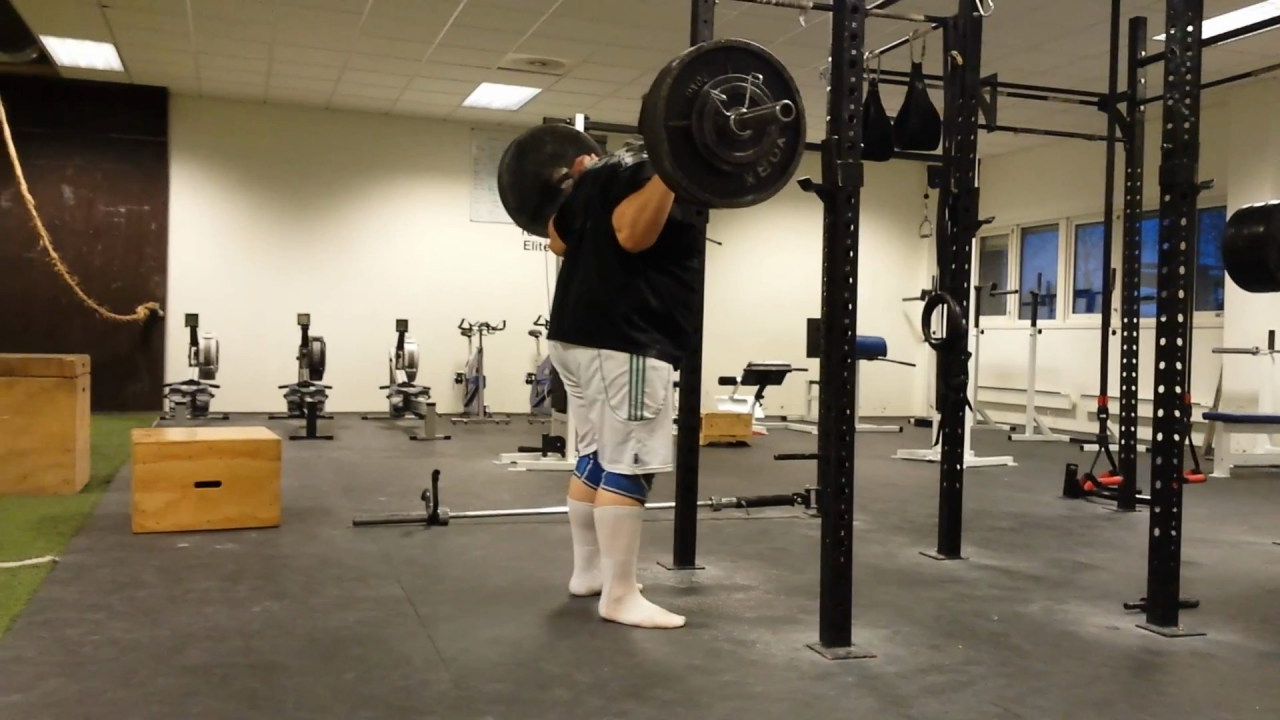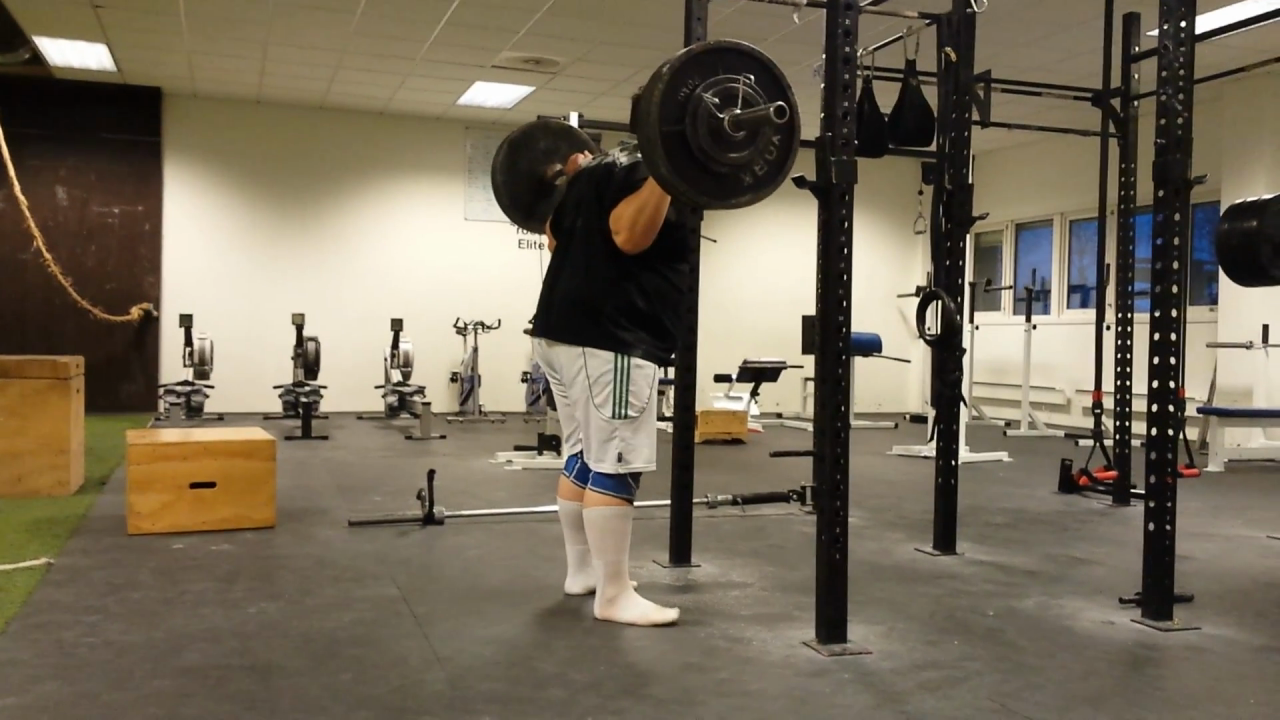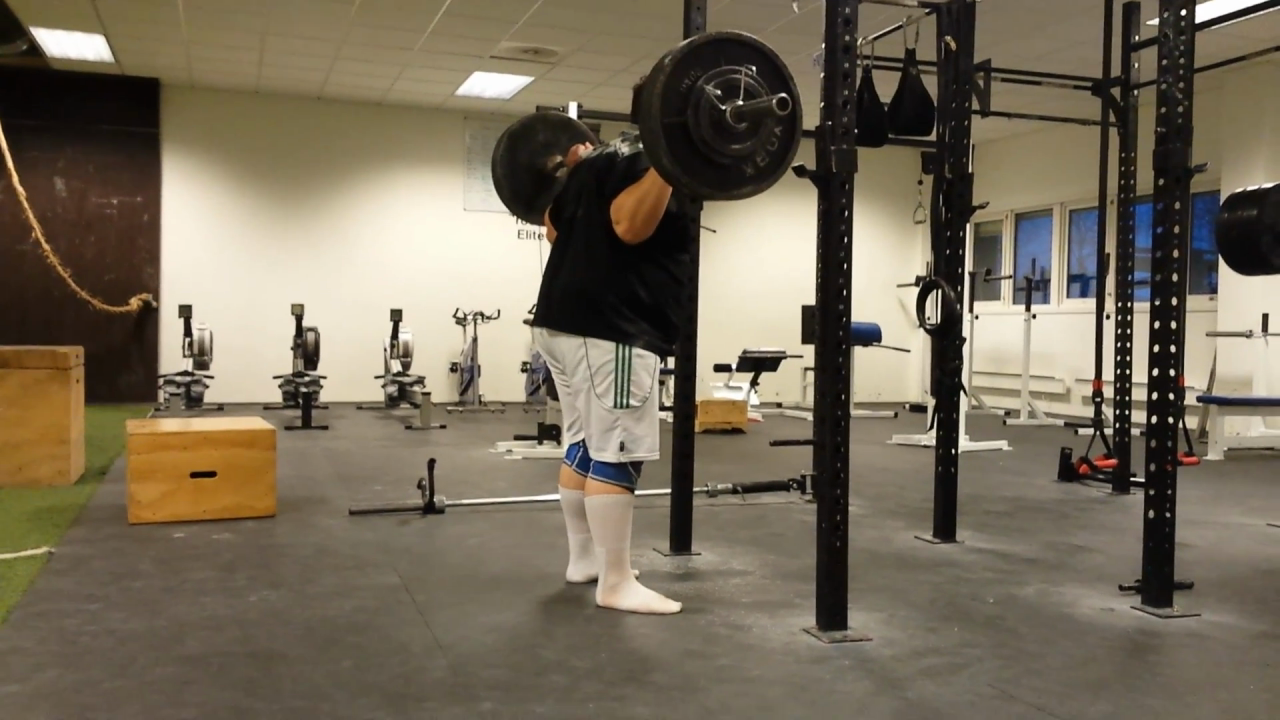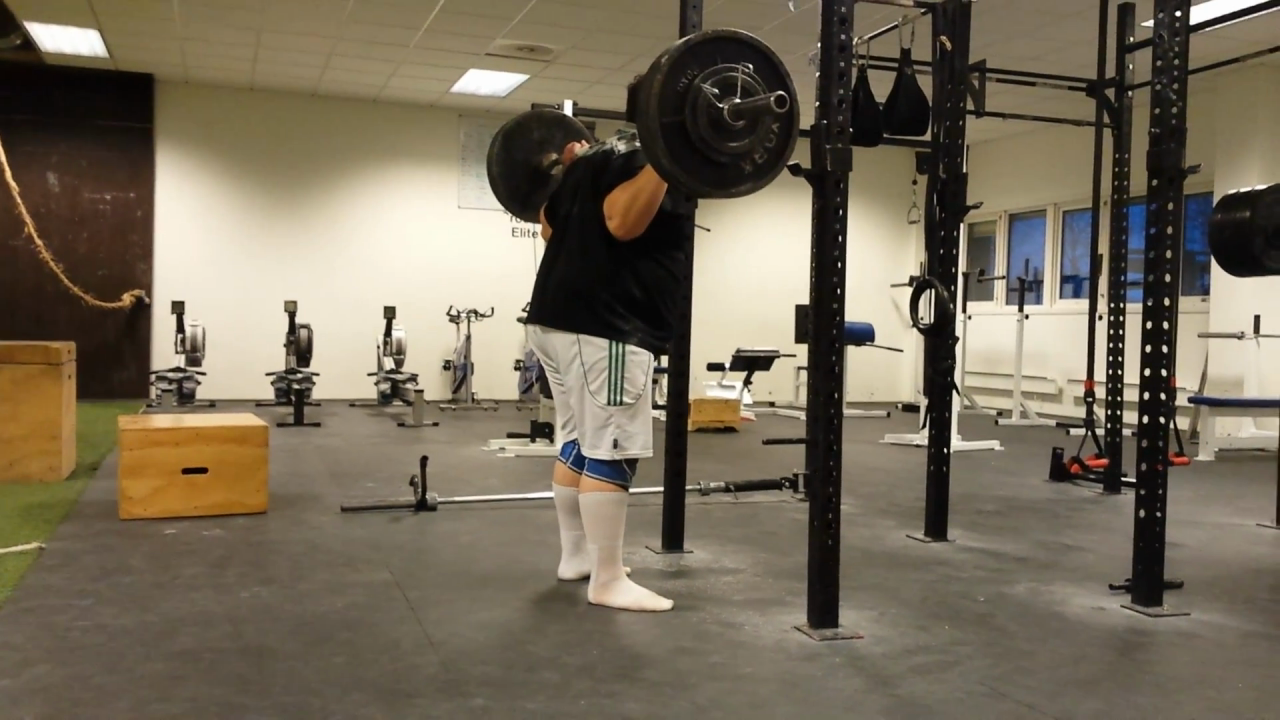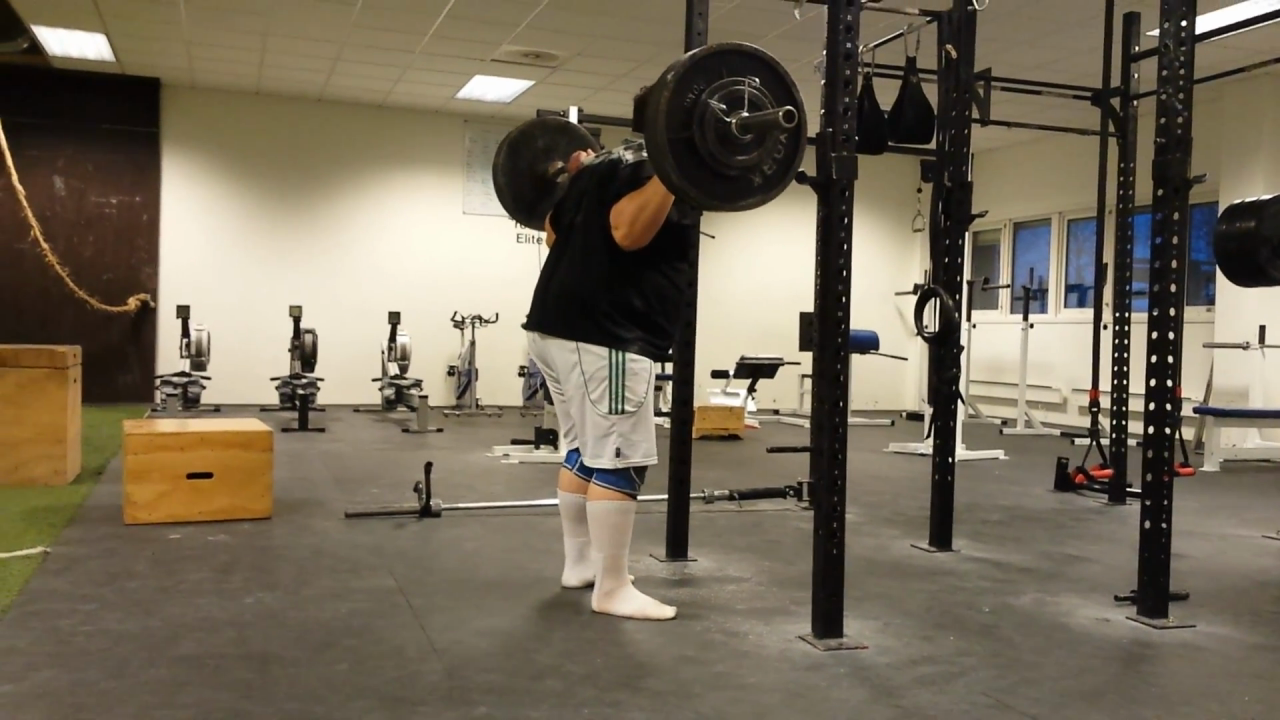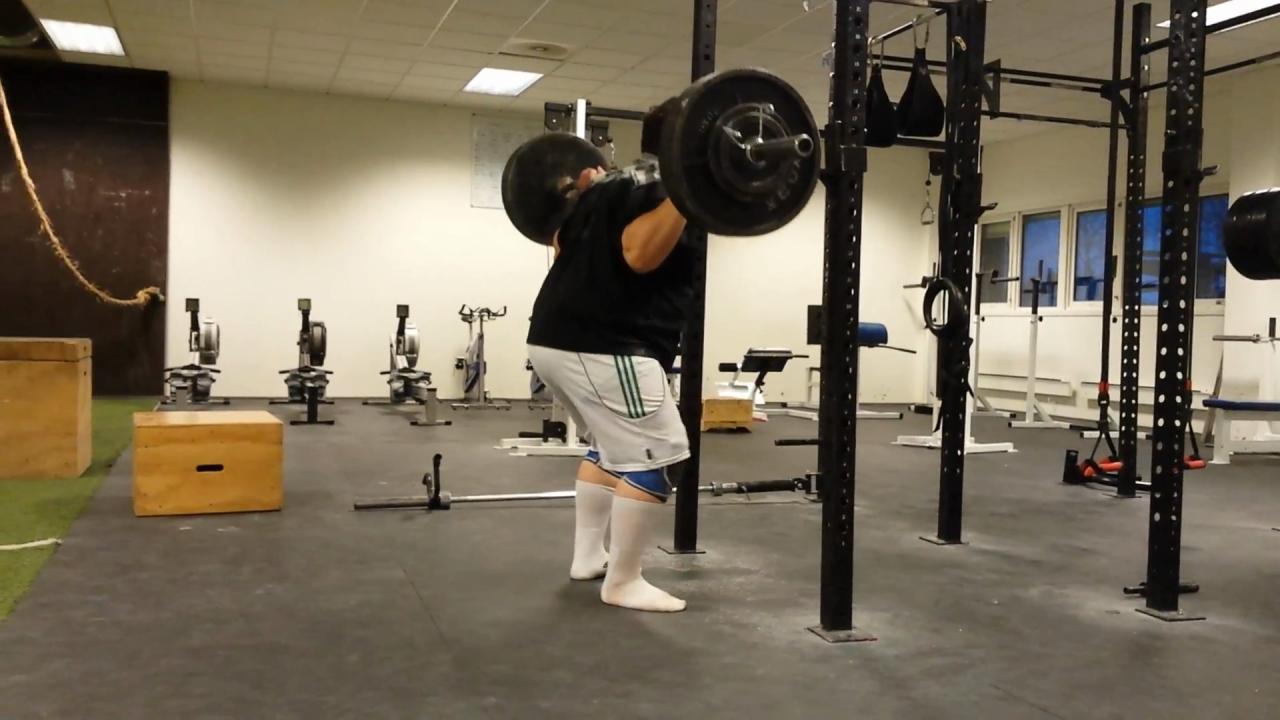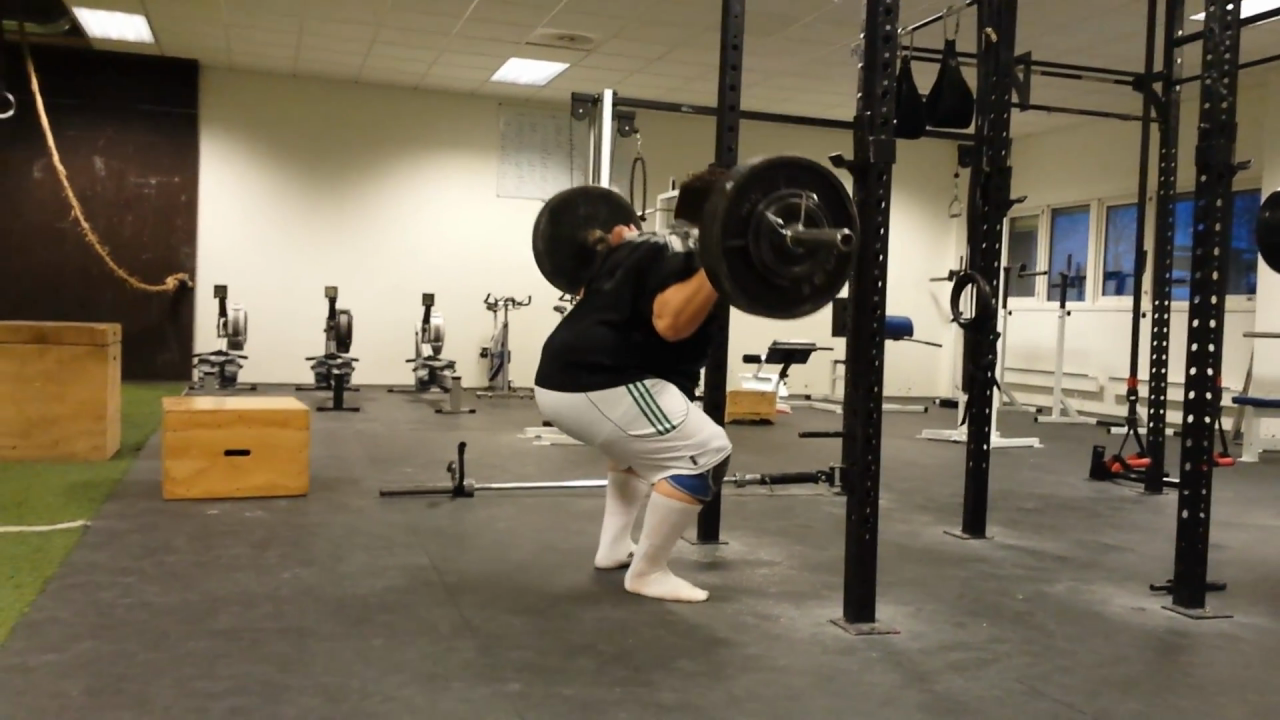
dt=0.5s
person 1, frame 1
left shoulder: (602, 172)
right shoulder: (646, 171)
left elbow: (559, 240)
right elbow: (633, 234)
left wrist: (578, 183)
left hip: (579, 335)
right hip: (621, 342)
left knee: (596, 459)
right knee: (628, 467)
left ankle: (588, 571)
right ankle: (620, 596)
person 1, frame 2
left shoulder: (596, 172)
right shoulder: (641, 173)
left elbow: (556, 239)
right elbow: (629, 234)
left wrist: (572, 182)
left hip: (563, 332)
right hip: (608, 341)
left knee: (583, 458)
right knee: (614, 466)
left ankle: (582, 570)
right ankle: (614, 595)
person 1, frame 3
left shoulder: (597, 164)
right shoulder: (642, 165)
left elbow: (554, 230)
right elbow: (630, 225)
left wrist: (572, 173)
left hip: (565, 323)
right hip: (609, 331)
left knee: (584, 448)
right knee: (615, 455)
left ankle: (584, 559)
right ankle: (616, 583)
person 1, frame 4
left shoulder: (594, 162)
right shoulder: (639, 164)
left elbow: (550, 229)
right elbow: (622, 221)
left wrist: (567, 171)
left hip: (558, 320)
right hip: (602, 329)
left knee: (578, 445)
right knee: (610, 453)
left ankle: (576, 557)
right ankle: (608, 581)
person 1, frame 5
left shoulder: (601, 170)
right shoulder: (647, 172)
left elbow: (554, 234)
right elbow: (628, 231)
left wrist: (571, 180)
left hip: (558, 328)
right hip: (602, 337)
left knee: (584, 453)
right knee: (618, 461)
left ankle: (579, 564)
right ankle: (612, 588)
person 1, frame 6
left shoulder: (609, 188)
right shoulder: (659, 191)
left elbow: (563, 248)
right elbow: (639, 253)
left wrist: (581, 196)
left hip: (554, 340)
right hip: (599, 345)
left knee: (609, 450)
right knee: (654, 456)
left ankle: (588, 557)
right ankle: (623, 582)
person 1, frame 7
left shoulder: (639, 244)
right shoulder: (687, 257)
left elbow: (590, 296)
right elbow: (670, 321)
left wrist: (611, 248)
left hip: (558, 380)
right hip: (596, 384)
left knee: (642, 446)
right knee: (705, 455)
left ankle: (613, 547)
right ankle: (647, 572)
